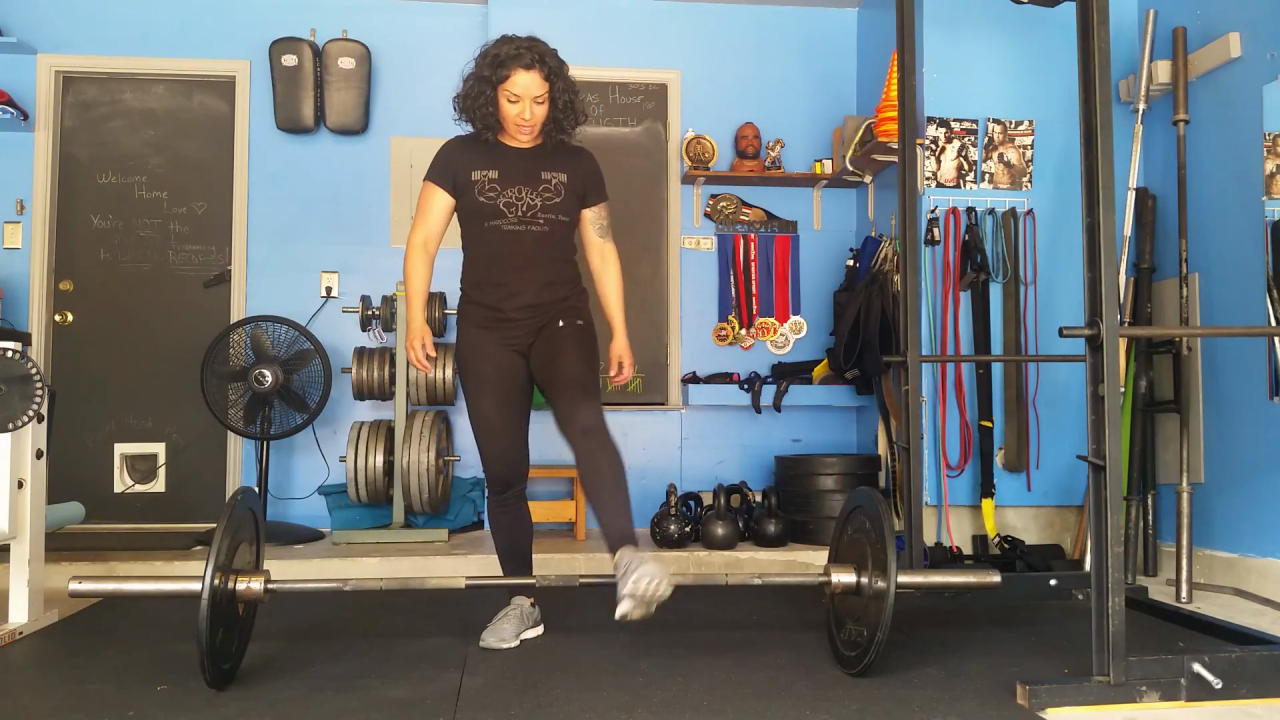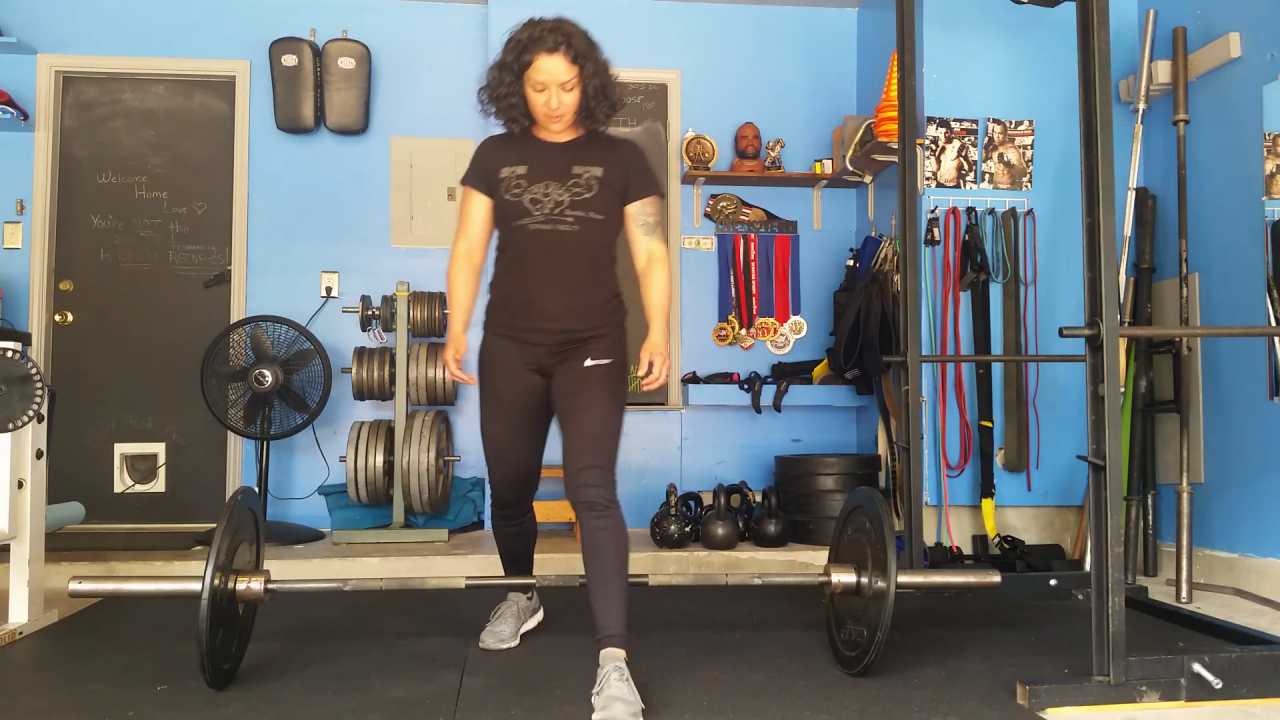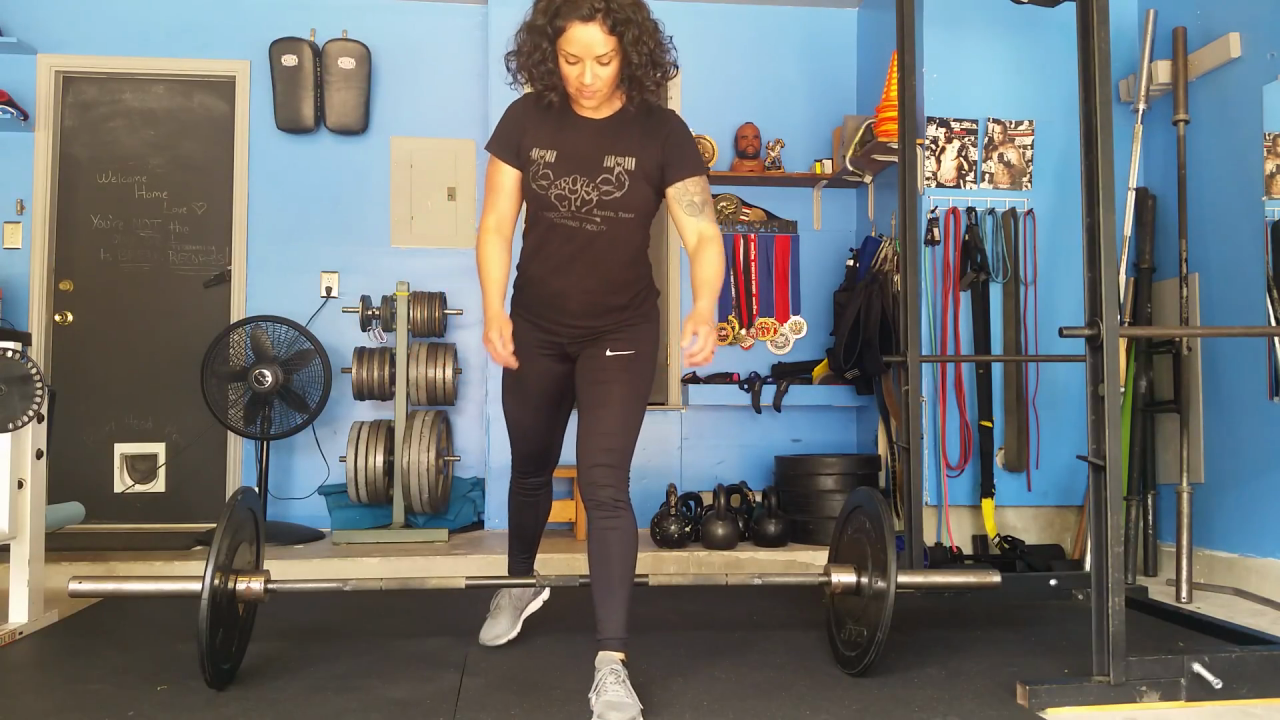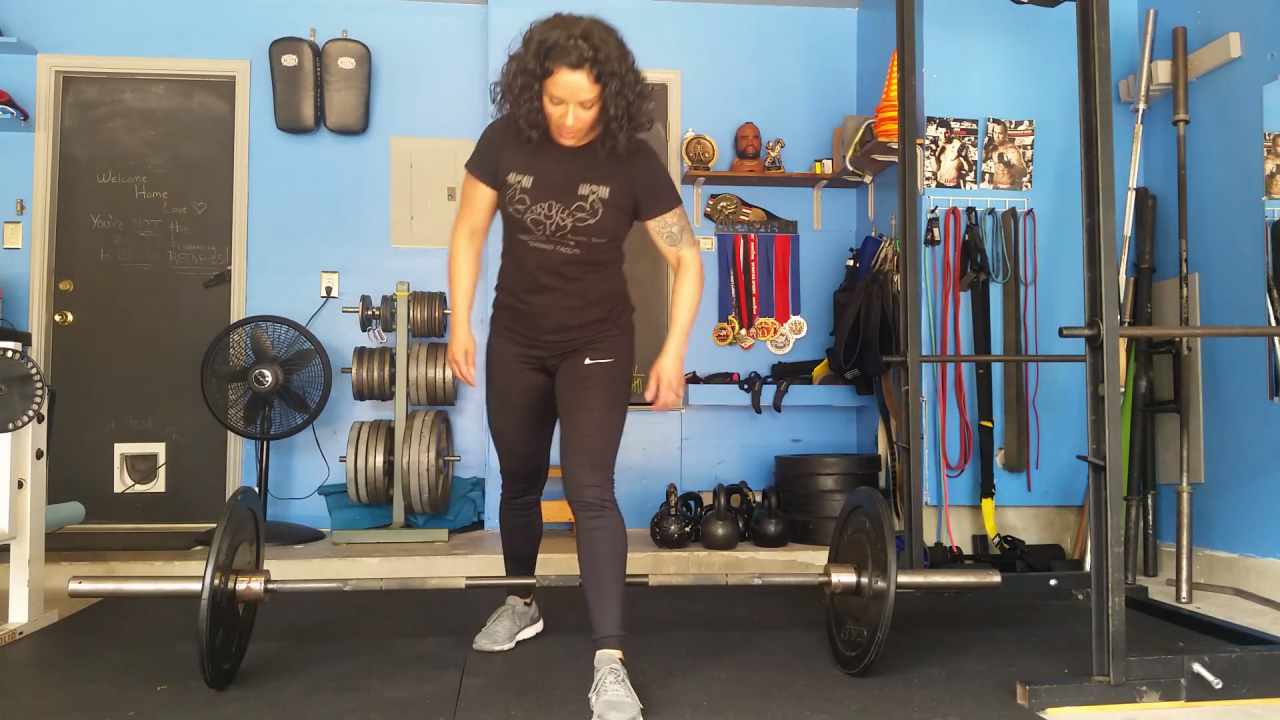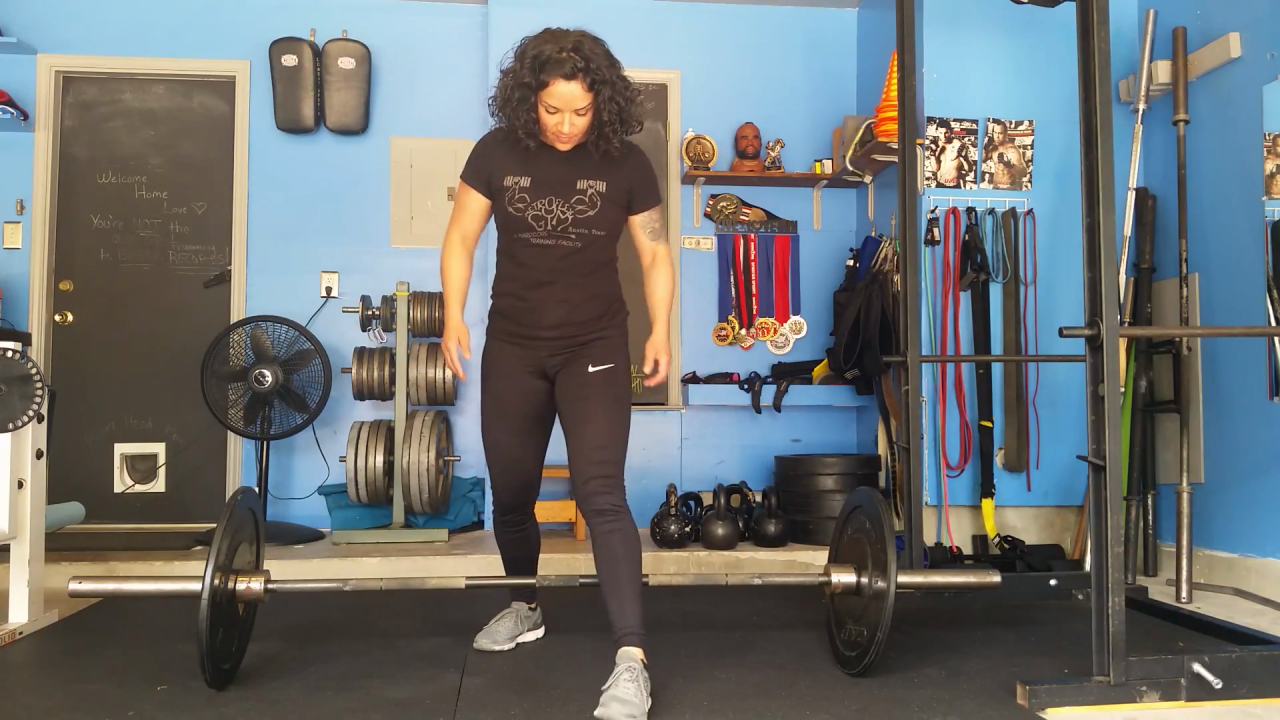
dt=0.4s
person 1, frame 1
left shoulder: (576, 164)
right shoulder: (459, 157)
left elbow: (601, 252)
right elbow: (423, 241)
left wrist: (620, 332)
right wrist: (415, 318)
left hip: (560, 321)
right hip: (487, 331)
left knee: (584, 421)
right knee: (503, 470)
left ankle: (629, 563)
right ankle: (523, 601)
person 1, frame 2
left shoulder: (620, 158)
right shoulder: (495, 156)
left elbow: (651, 254)
right elbow: (468, 251)
left wrist: (657, 332)
right wrist: (457, 331)
left hip: (593, 346)
right hip: (510, 346)
left knee: (591, 490)
right knee: (510, 487)
left ankle: (613, 659)
right ankle: (522, 597)
person 1, frame 3
left shoulder: (661, 132)
right shoulder: (524, 120)
left elbow: (702, 233)
right elbow: (496, 224)
left wrist: (703, 310)
right wrist: (494, 309)
left hip: (621, 333)
right hip: (537, 328)
left knee: (604, 485)
right knee: (530, 467)
right ankle: (522, 581)
person 1, frame 4
left shoulder: (634, 162)
right shoulder: (504, 141)
left elbow: (686, 261)
right elbow: (467, 232)
left wrist: (674, 353)
right wrist: (459, 320)
left hip: (597, 344)
right hip: (514, 343)
left knee: (589, 488)
right knee: (520, 481)
left ankle: (610, 662)
right ankle: (521, 602)
person 1, frame 5
left shoulder: (625, 162)
right shoulder: (497, 152)
left elbow: (655, 253)
right elbow: (460, 238)
left wrist: (660, 332)
right wrist: (453, 316)
left hip: (594, 348)
right hip: (513, 347)
left knee: (601, 494)
right knee: (511, 495)
left ankle: (631, 661)
right ankle: (524, 606)
